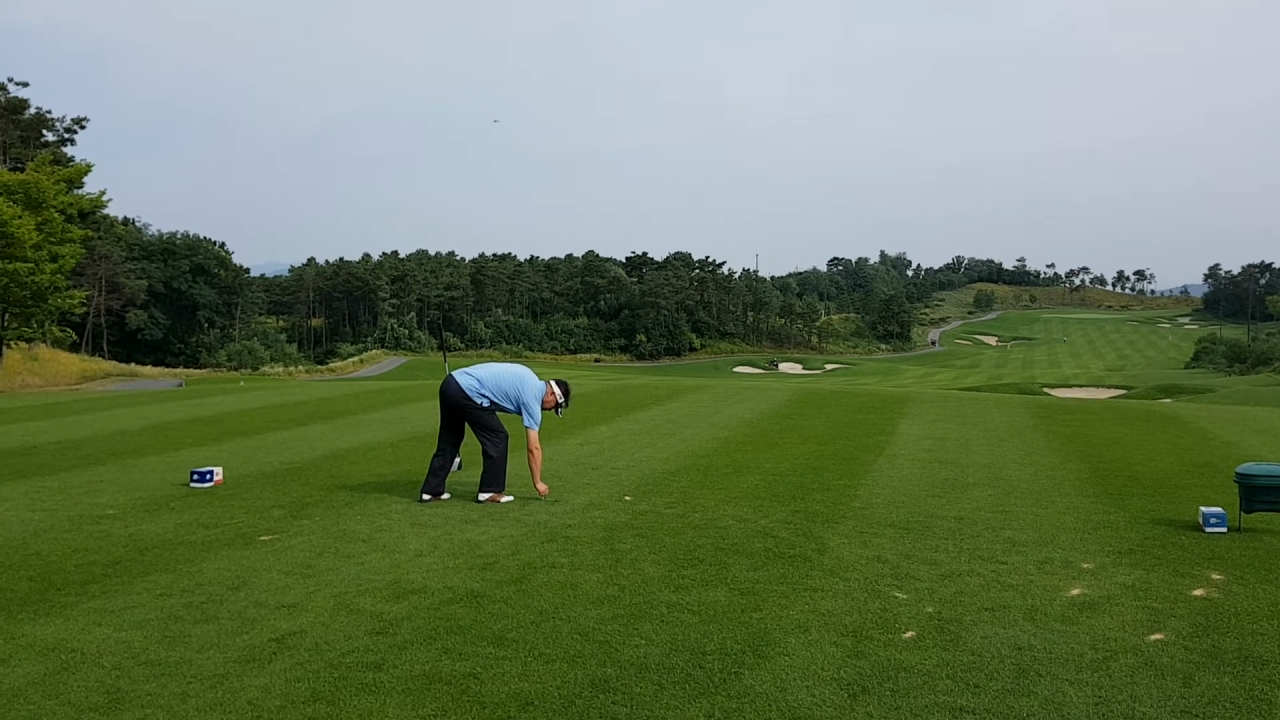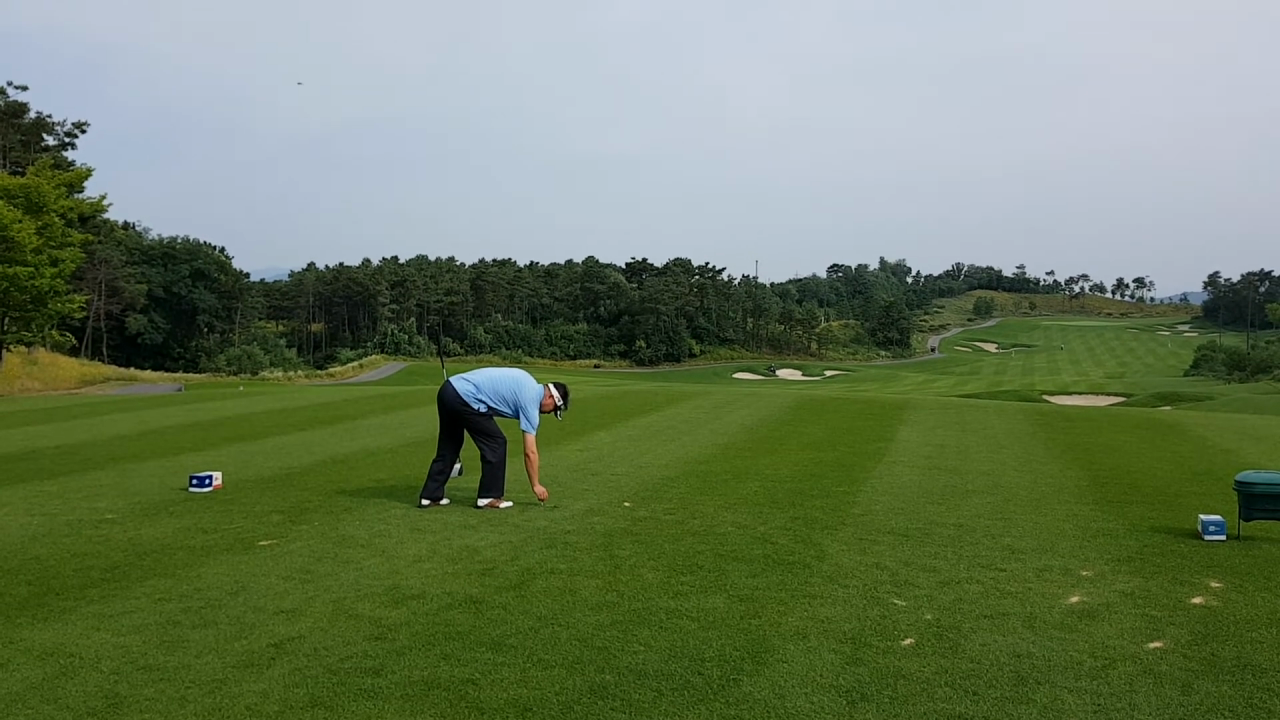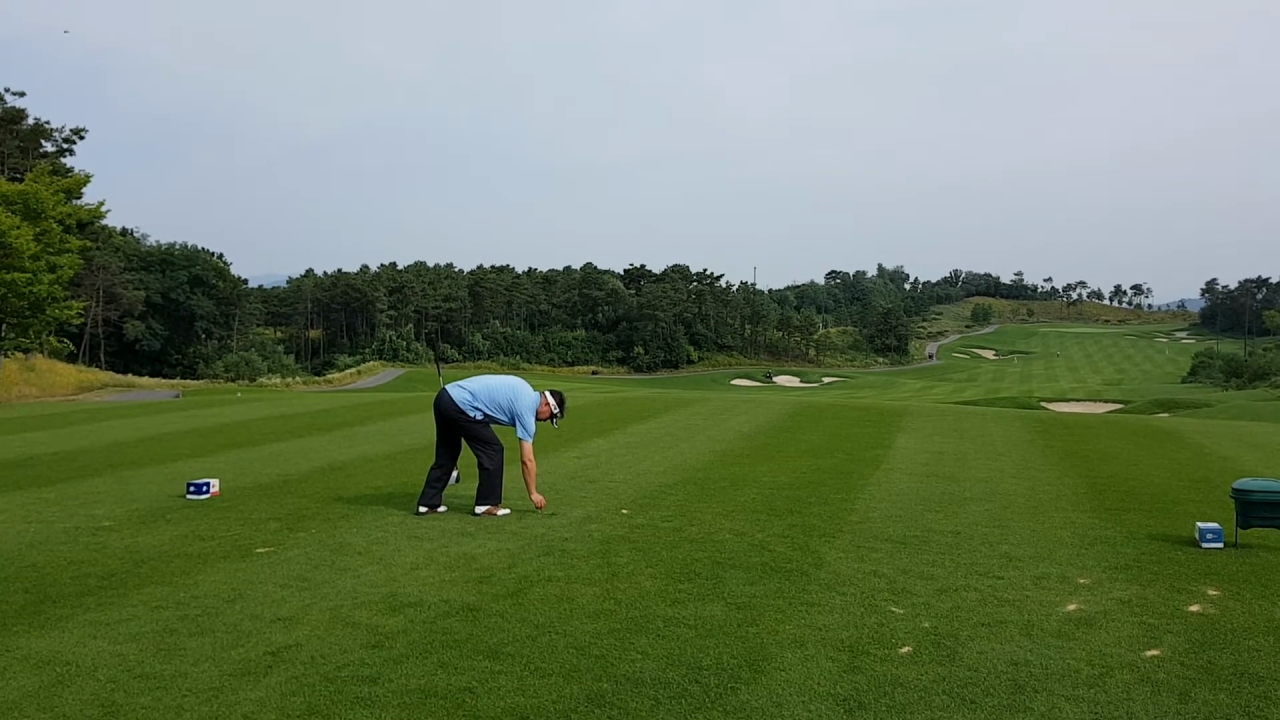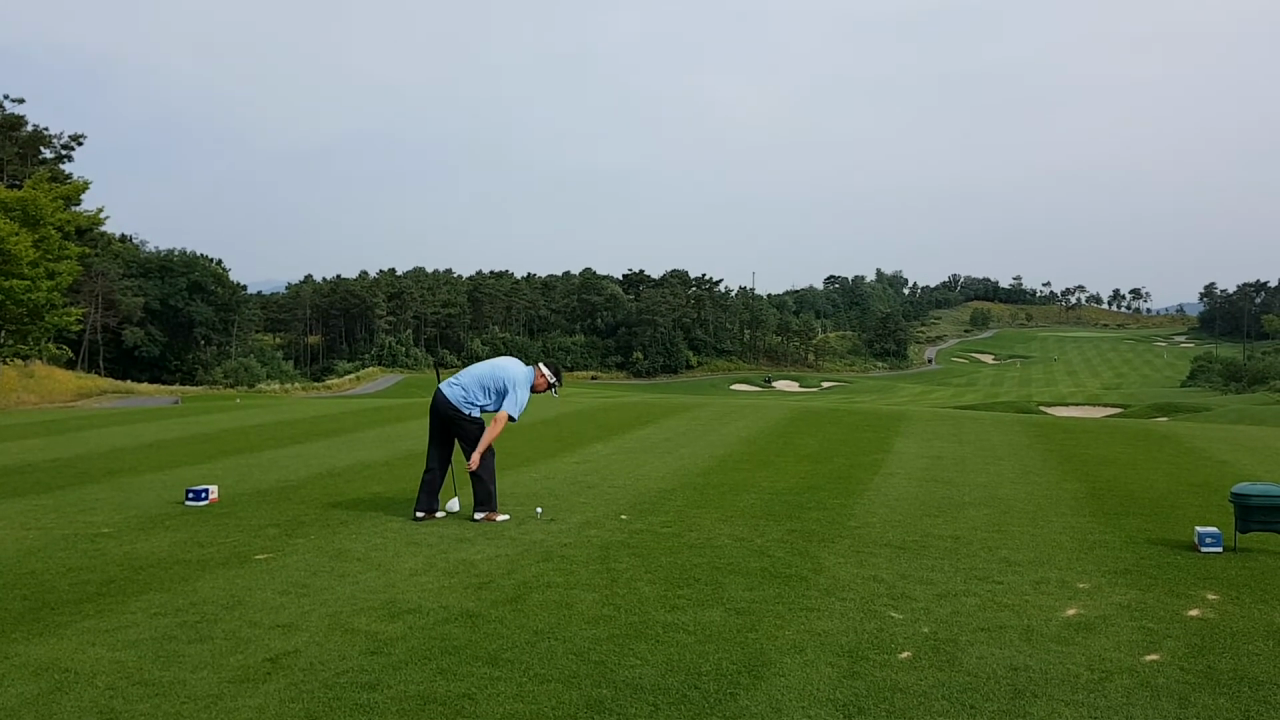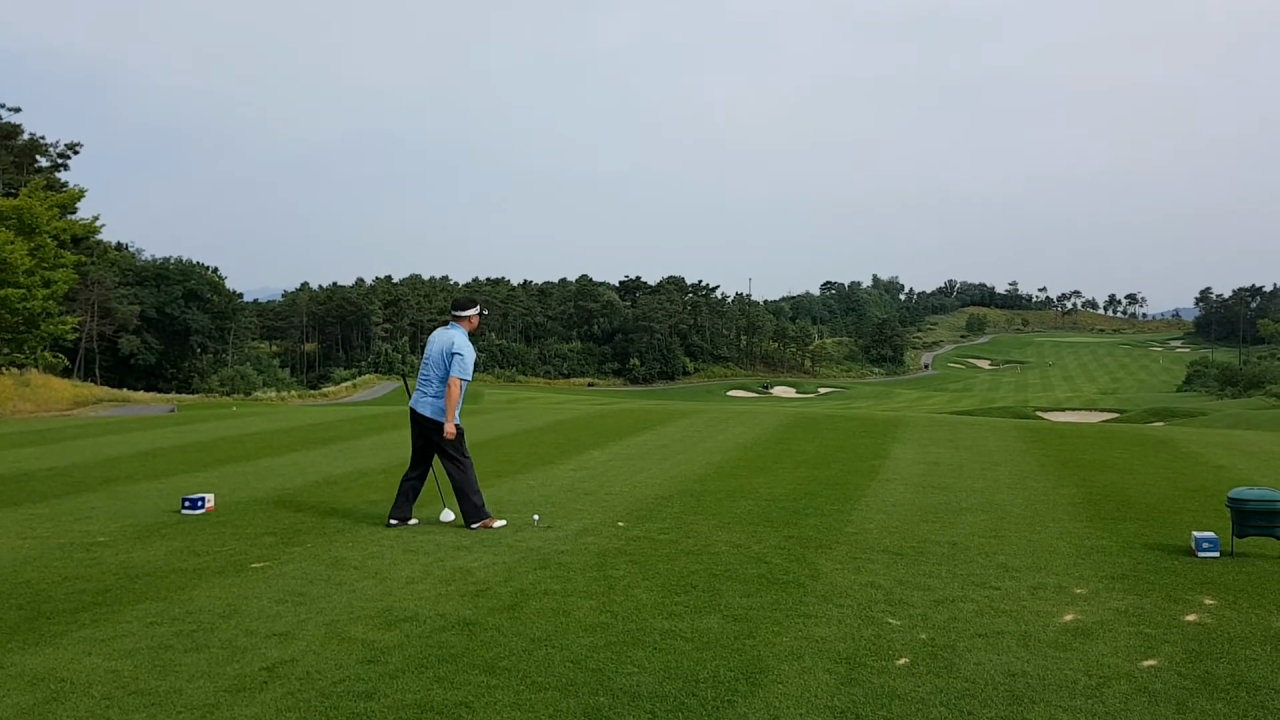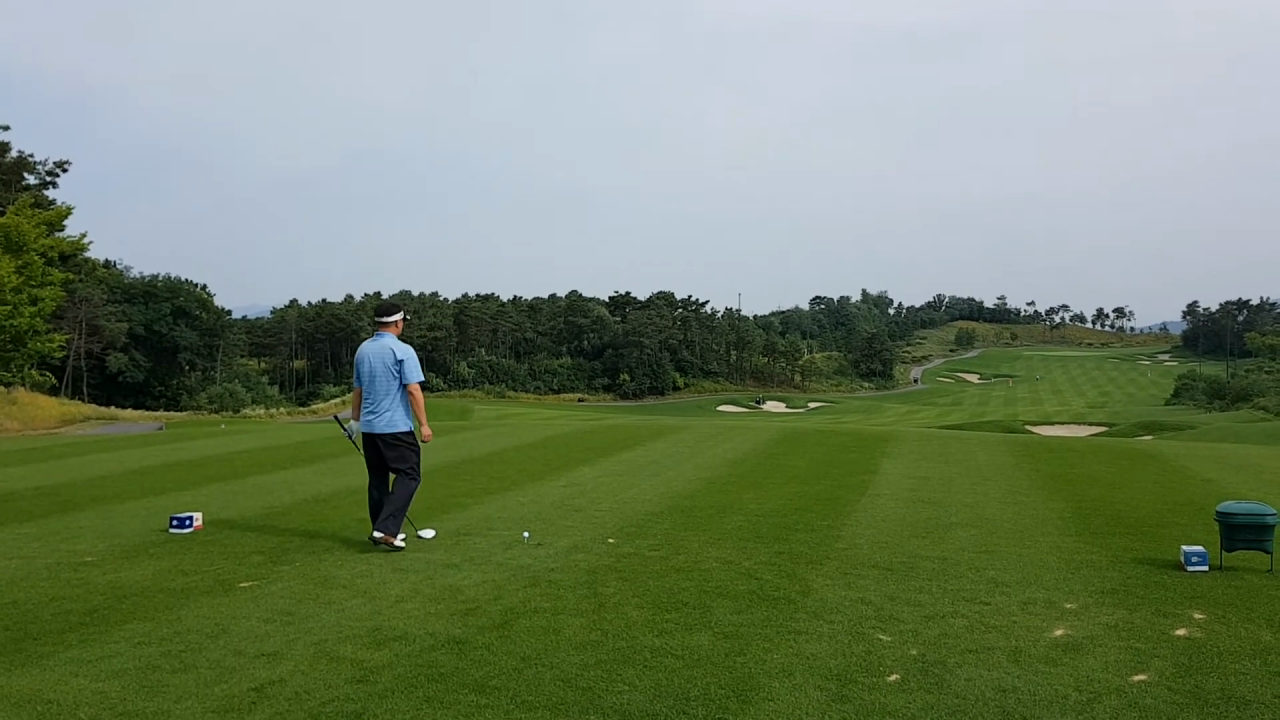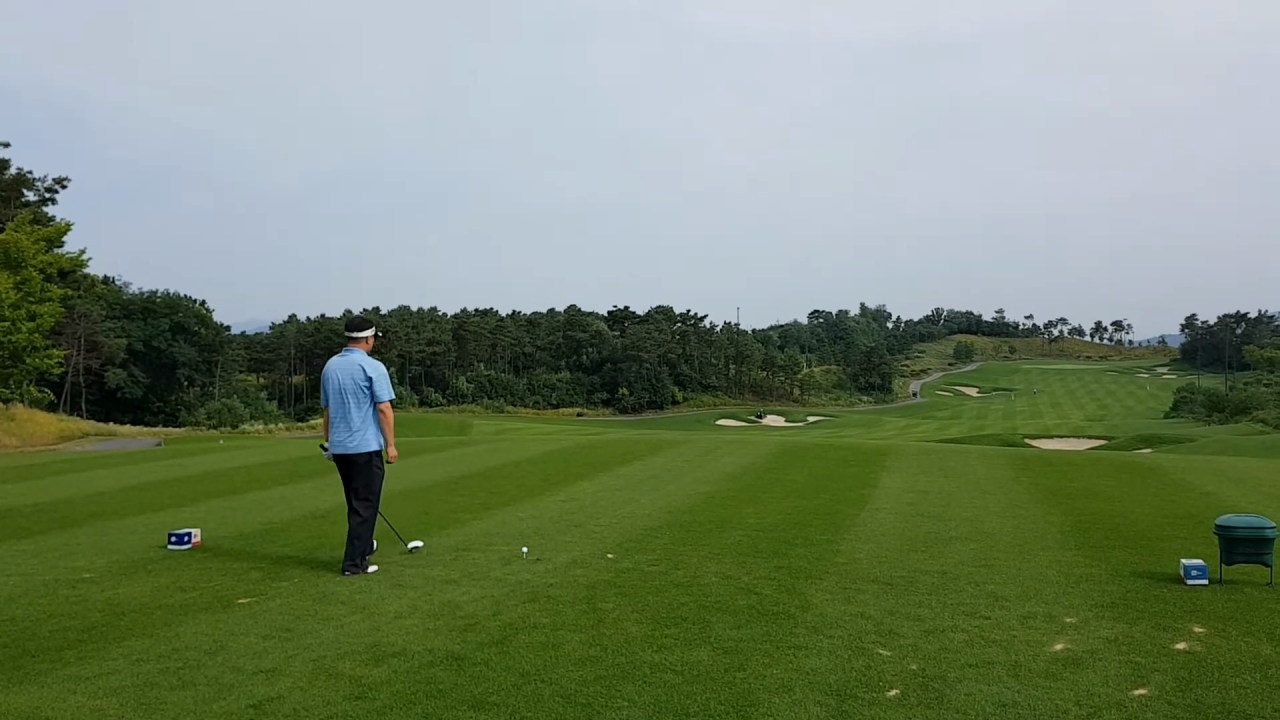
dt=0.5s
person 1, frame 1
left shoulder: (529, 380)
right shoulder: (533, 396)
right elbow: (534, 447)
right wrist: (538, 482)
left hip: (451, 384)
right hip: (467, 392)
left knee: (449, 442)
right knee: (498, 439)
left ankle: (432, 490)
right ankle: (490, 491)
person 1, frame 2
left shoulder: (528, 384)
right shoulder: (531, 399)
right elbow: (530, 451)
right wrist: (536, 485)
left hip: (449, 389)
right hip: (465, 398)
left knee: (449, 447)
right knee: (496, 444)
left ankle: (431, 495)
right ankle: (489, 497)
person 1, frame 3
left shoulder: (525, 391)
right shoulder: (527, 408)
right elbow: (527, 459)
right wrist: (533, 493)
left hip: (445, 397)
right hip: (461, 405)
left knee: (446, 454)
right knee: (493, 452)
left ankle: (428, 503)
right ankle: (486, 504)
person 1, frame 4
left shoulder: (517, 366)
right shoulder: (520, 386)
right elbow: (498, 422)
right wrist: (478, 452)
left hip: (442, 394)
right hip: (459, 405)
left knee: (437, 457)
right knee: (485, 456)
left ankle: (424, 508)
right ankle: (484, 510)
person 1, frame 5
left shoulder: (438, 334)
right shoulder: (463, 346)
right elbow: (453, 385)
right wrist: (450, 421)
left hip: (419, 409)
right hip: (439, 415)
left knee: (419, 465)
right knee: (461, 466)
left ankle: (399, 514)
right ankle: (478, 518)
person 1, frame 6
left shoulder: (362, 349)
right shoulder: (403, 350)
left elbow: (358, 390)
right elbow: (413, 390)
left wrist: (355, 420)
right wrist: (424, 424)
left hip: (369, 427)
right hip: (396, 427)
left knee: (378, 482)
right knee: (408, 476)
left ankle: (382, 529)
right ankle: (385, 528)
person 1, frame 7
left shoulder: (330, 366)
right shoulder: (374, 367)
left elbow: (327, 409)
right elbow: (384, 409)
left wrist: (328, 441)
right wrist: (390, 444)
left hip: (339, 446)
right hip: (366, 447)
left knee: (355, 500)
right knee: (365, 504)
left ankle: (359, 549)
right ankle: (355, 562)
